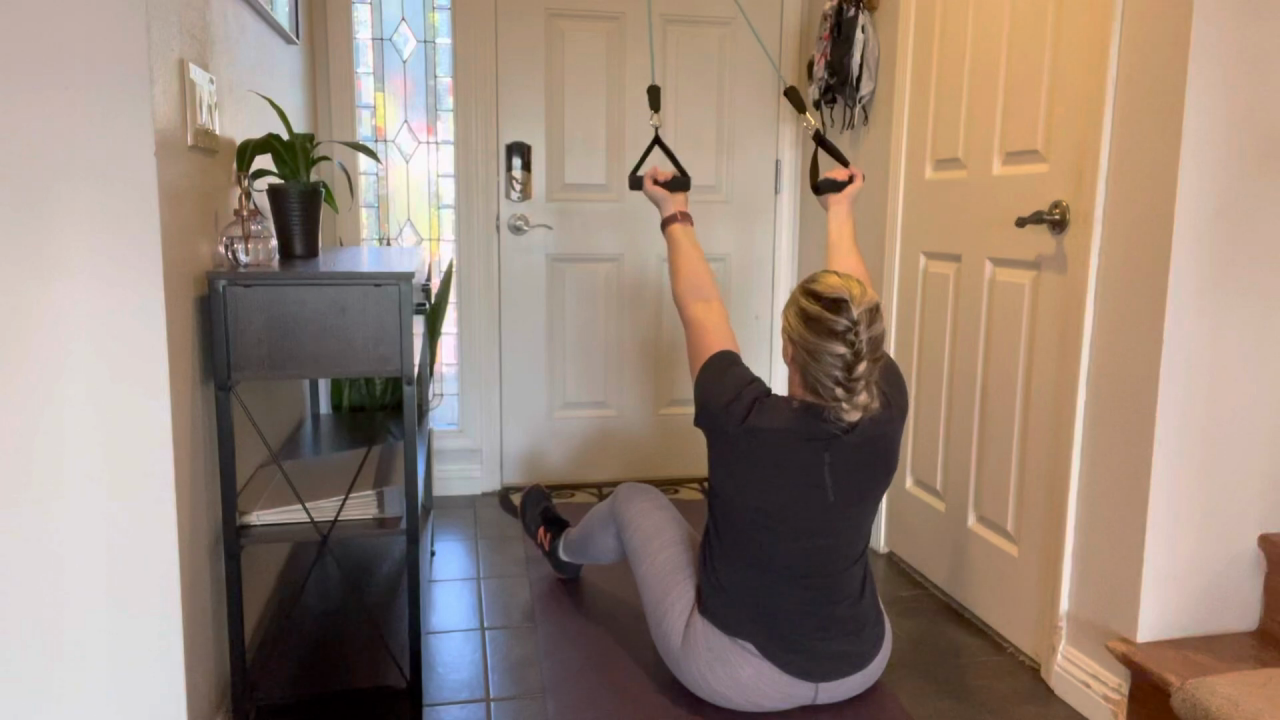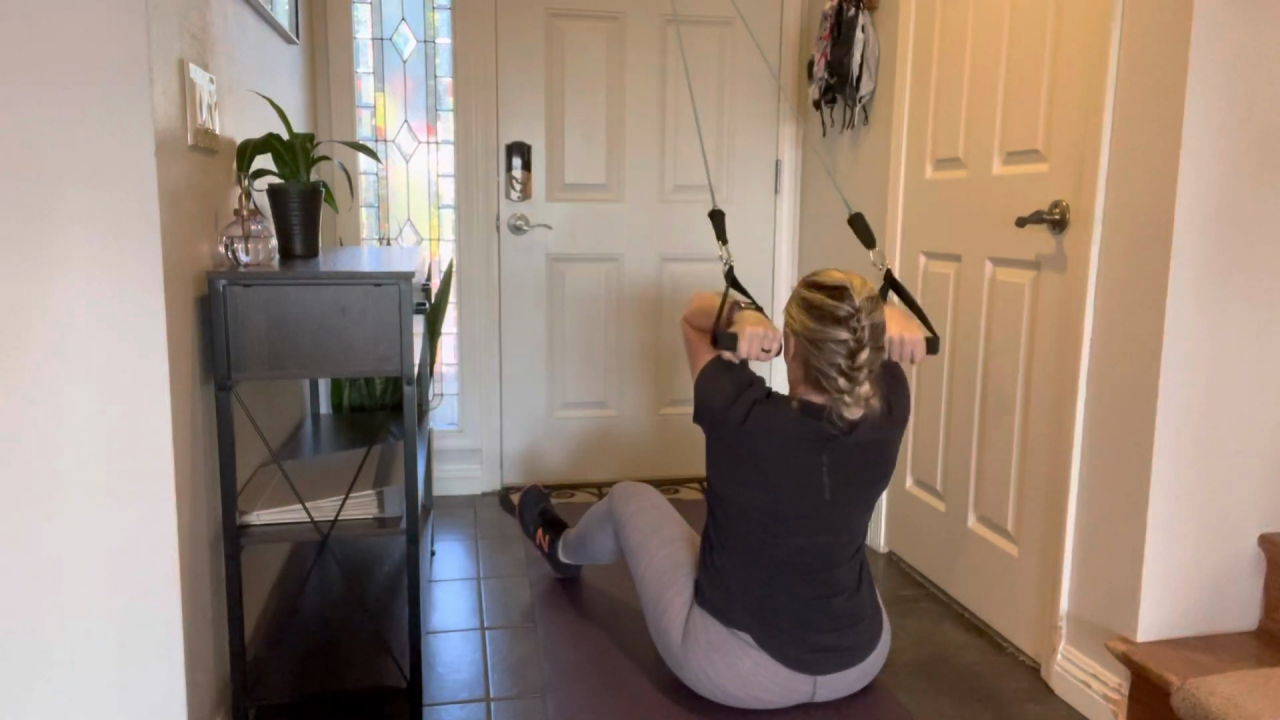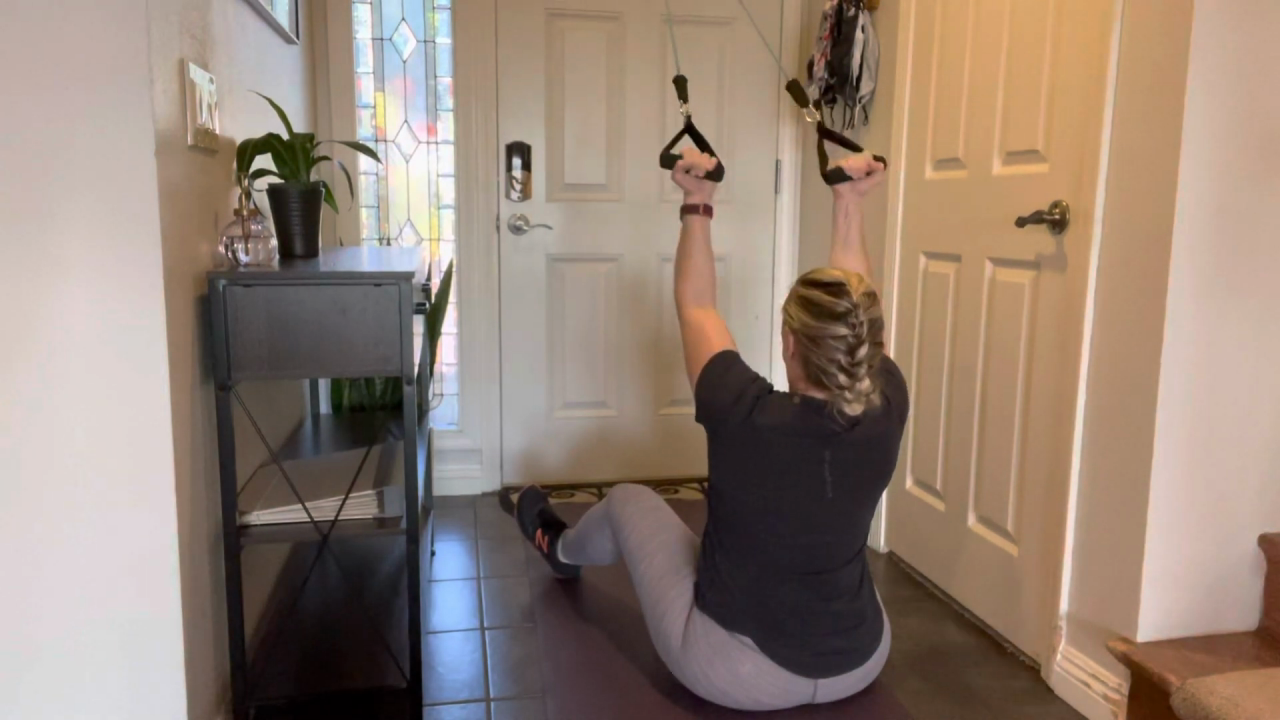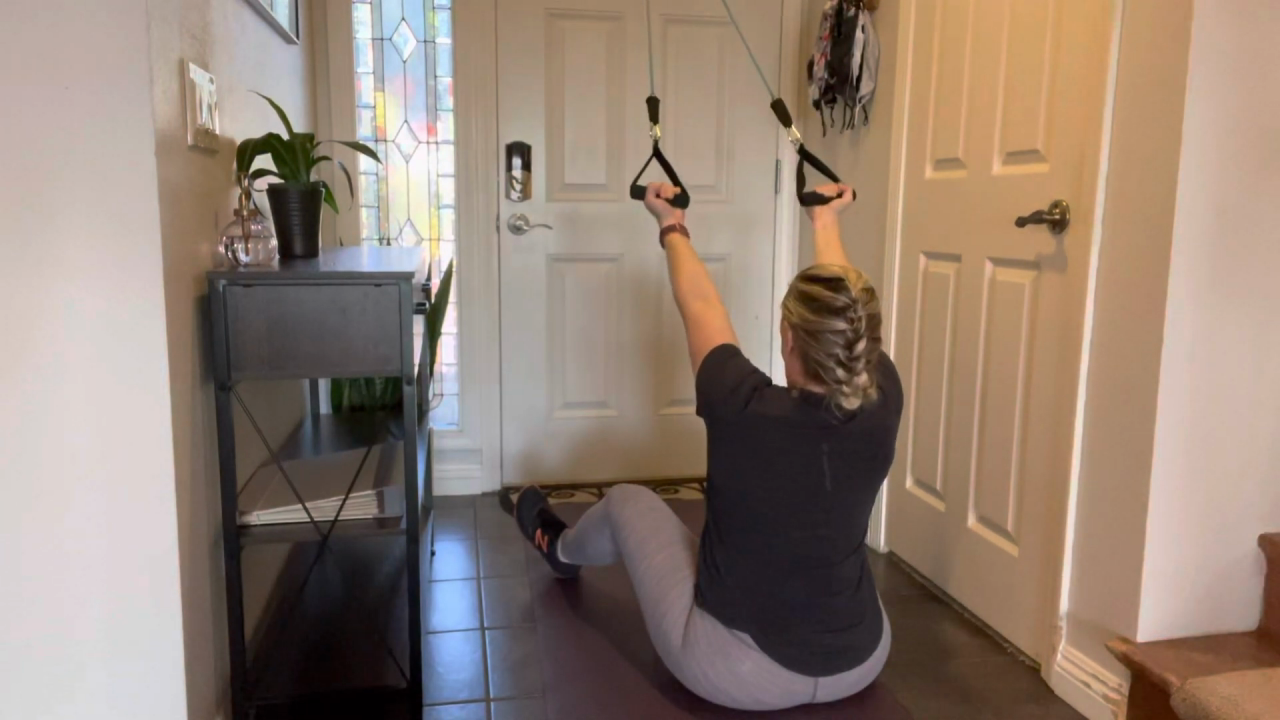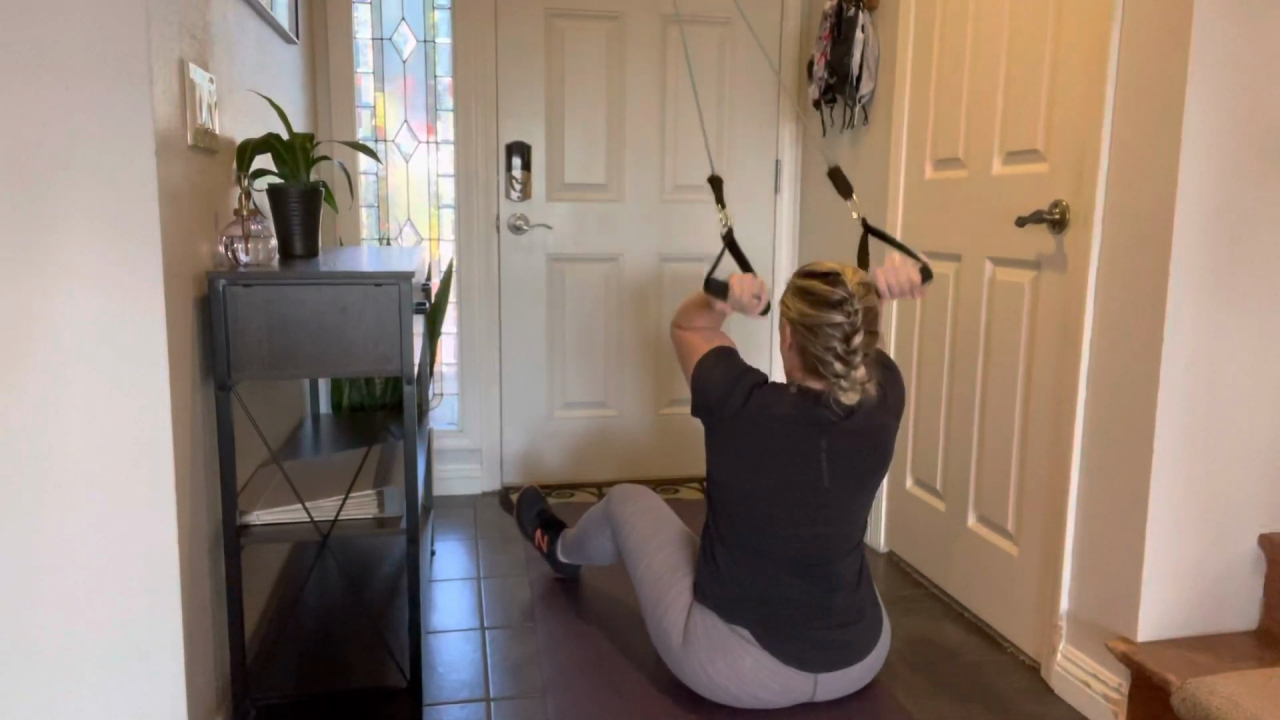
dt=1s
person 1, frame 1
left shoulder: (745, 422)
right shoulder: (883, 419)
left elbow: (701, 307)
right elbow: (856, 315)
left wrist: (675, 214)
right wrist: (837, 210)
left hip: (737, 678)
right hip: (859, 668)
left knee: (633, 503)
left ankle: (561, 548)
person 1, frame 2
left shoulder: (743, 419)
right shoulder: (886, 415)
left elbow: (695, 315)
right elbow: (860, 328)
left wrist: (740, 315)
right wrist: (890, 319)
left hip: (736, 672)
left knee: (630, 499)
left ankle: (562, 550)
person 1, frame 3
left shoulder: (746, 418)
right shoulder: (885, 415)
left elbow: (695, 309)
right elbow: (853, 310)
left wrist: (697, 205)
right wrist: (849, 203)
left hip: (735, 674)
right hip: (857, 665)
left knee: (628, 502)
left ankle: (561, 550)
person 1, frame 4
left shoulder: (746, 412)
right shoulder: (881, 409)
left elbow: (700, 306)
right elbow: (848, 312)
left wrist: (673, 226)
right wrist: (824, 221)
left hip: (736, 675)
right hip: (859, 665)
left knee: (627, 502)
left ankle: (560, 550)
person 1, frame 5
left shoulder: (742, 410)
right shoulder: (883, 405)
left elbow: (686, 326)
right elbow: (849, 327)
left wrist: (724, 297)
right wrist: (878, 286)
left hip: (738, 673)
left knee: (628, 502)
left ankle: (561, 549)
